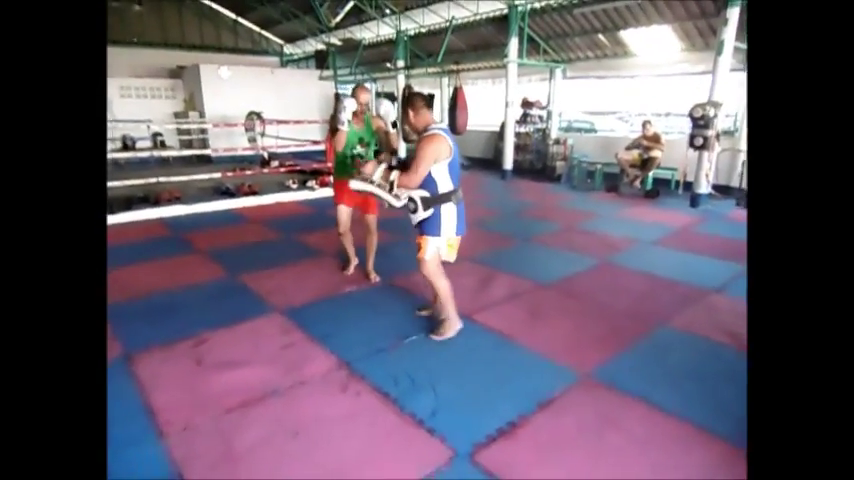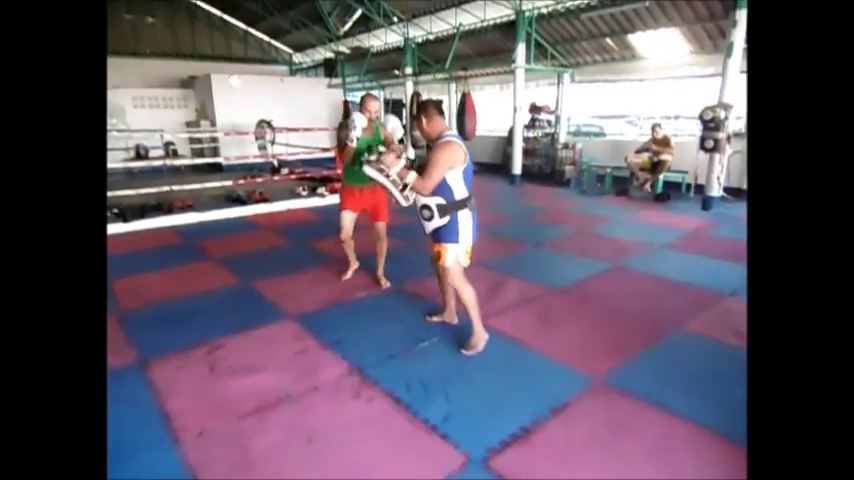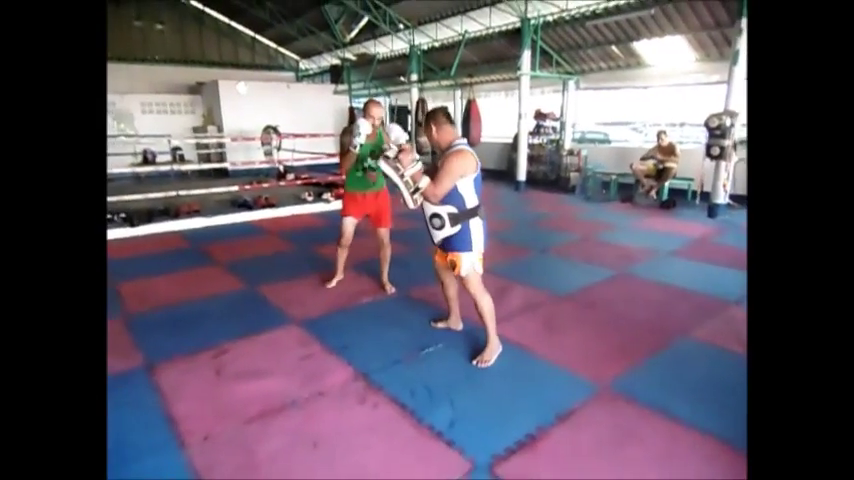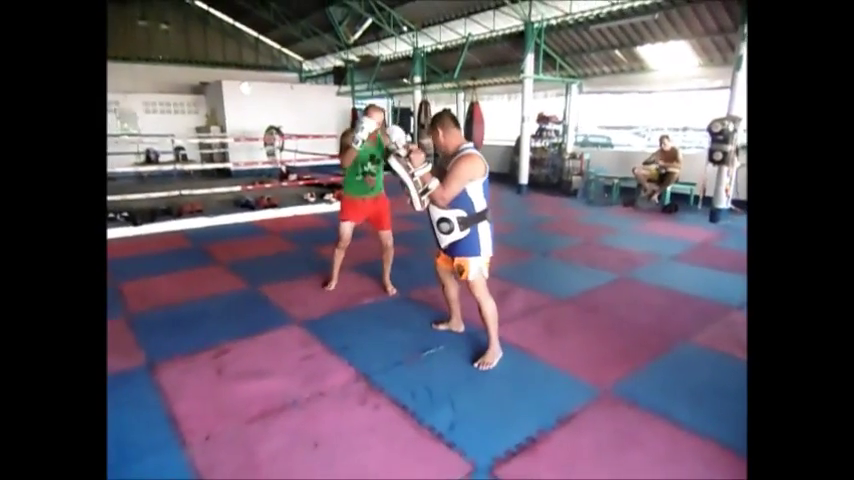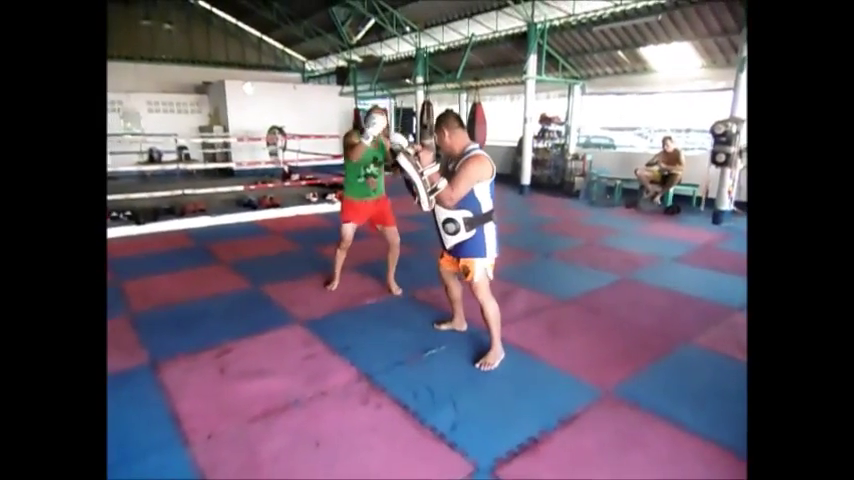
dt=0.1s
person 1, frame 1
left shoulder: (432, 141)
right shoulder: (439, 135)
left elbow: (412, 181)
left wrist: (378, 171)
right wrist: (391, 170)
left hip: (442, 215)
right hip: (435, 212)
left knee: (430, 268)
right knee: (429, 262)
left ankle: (452, 318)
right ankle: (439, 307)
person 1, frame 2
left shoulder: (446, 148)
right shoulder: (448, 143)
left elbow: (425, 186)
right elbow: (429, 179)
left wrist: (397, 167)
right wrist: (401, 165)
left hip: (456, 222)
right hip: (445, 220)
left knee: (455, 278)
right knee: (440, 266)
left ankle: (478, 331)
right ankle: (449, 312)
person 1, frame 3
left shoulder: (459, 156)
right shoulder: (449, 153)
left elbow: (434, 194)
right elbow: (433, 186)
left wrist: (410, 168)
right wrist: (410, 167)
left hip: (465, 231)
right hip: (448, 230)
left knee: (473, 287)
right knee: (444, 273)
left ankle: (493, 342)
right ankle: (454, 319)
person 1, frame 4
left shoulder: (468, 160)
right shoulder: (451, 158)
left elbow: (442, 197)
right elbow: (439, 185)
left wrist: (420, 169)
right wrist: (420, 167)
left hip: (472, 236)
right hip: (454, 234)
left knee: (479, 292)
right knee: (445, 274)
left ankle: (494, 346)
right ankle: (456, 321)
person 1, frame 5
left shoulder: (476, 161)
right shoulder: (453, 158)
left elbow: (449, 198)
right elbow: (439, 195)
left wrist: (428, 168)
right wrist: (424, 168)
left hip: (477, 237)
right hip: (456, 235)
left knee: (482, 294)
right knee: (447, 274)
left ankle: (496, 347)
right ankle: (458, 321)
person 2, frame 1
left shoulder: (373, 121)
right shoulder: (338, 119)
left elbow: (394, 144)
right elbow: (337, 148)
left wrist: (389, 124)
right wrist: (343, 123)
right hip: (344, 182)
left knee: (372, 227)
right knee: (342, 228)
left ankle: (370, 266)
right ankle: (352, 259)
person 2, frame 2
left shoulder: (381, 130)
right shoulder: (346, 128)
left elbow: (399, 155)
right elbow: (344, 160)
left wrist: (394, 142)
right wrist: (352, 137)
left hip: (375, 188)
right hip: (351, 189)
left knee: (381, 234)
right knee: (344, 235)
left ankle: (379, 272)
right ankle: (352, 262)
person 2, frame 3
left shoulder: (383, 134)
right shoulder: (349, 133)
right elbow: (345, 165)
right wrist: (356, 142)
left hip: (378, 194)
right hip: (354, 195)
left knee: (385, 241)
right knee: (345, 240)
left ankle: (385, 278)
right ankle: (339, 273)
person 2, frame 4
left shoulder: (383, 138)
right shoulder: (349, 135)
right elbow: (344, 163)
right wrist: (358, 139)
left hip: (377, 198)
right hip: (352, 199)
left knee: (388, 243)
right knee: (343, 243)
left ankle: (386, 279)
right ankle: (334, 278)
person 2, frame 5
left shoulder: (384, 142)
right shoulder: (351, 138)
right elbow: (352, 157)
right wrist: (368, 136)
left hip: (378, 200)
right hip: (354, 201)
left knee: (394, 240)
right knee: (345, 244)
left ankle: (391, 281)
right ankle: (336, 278)
